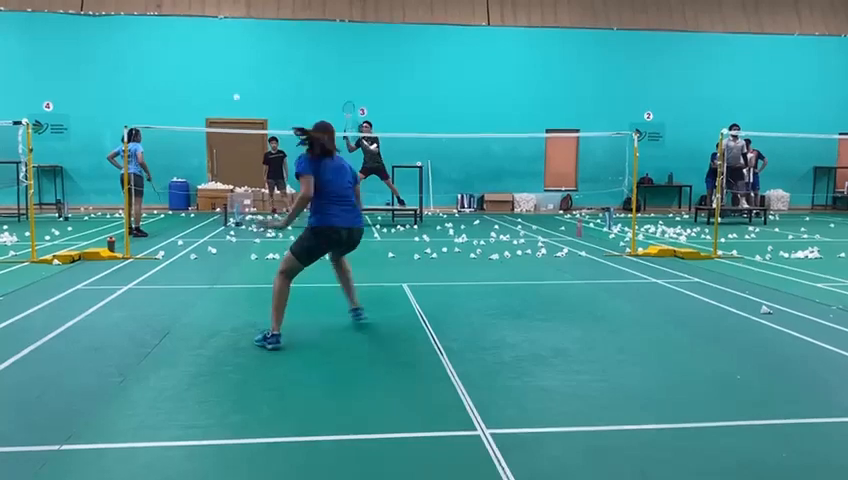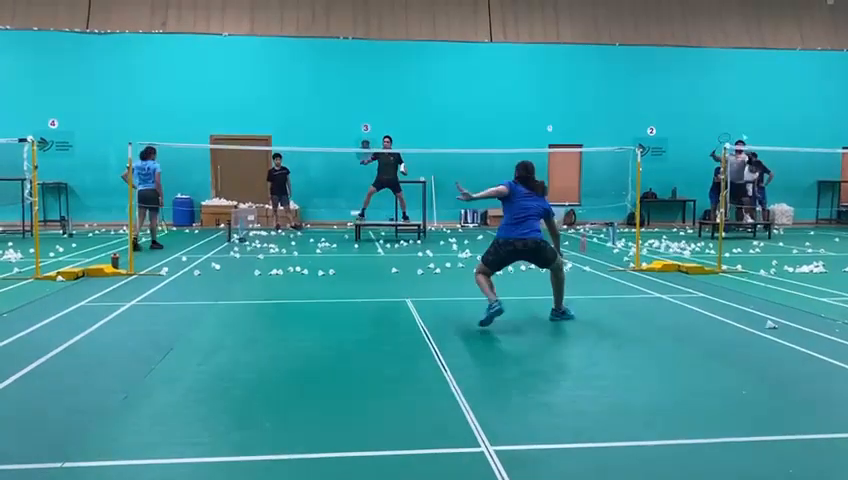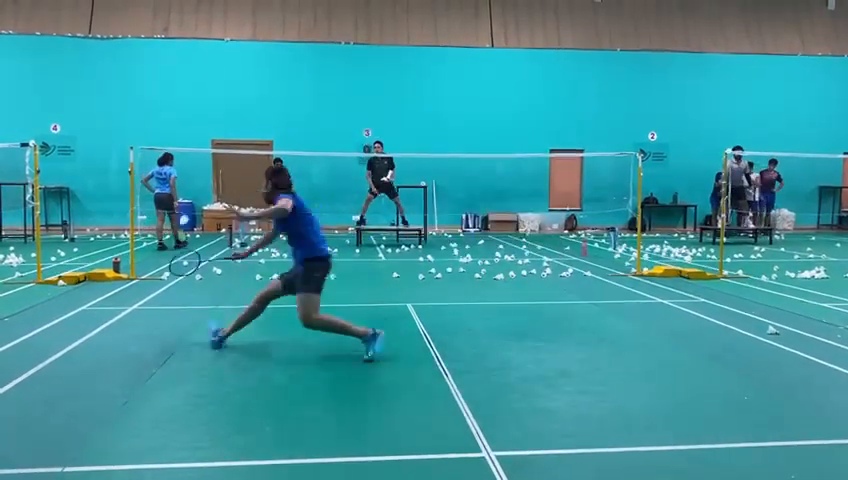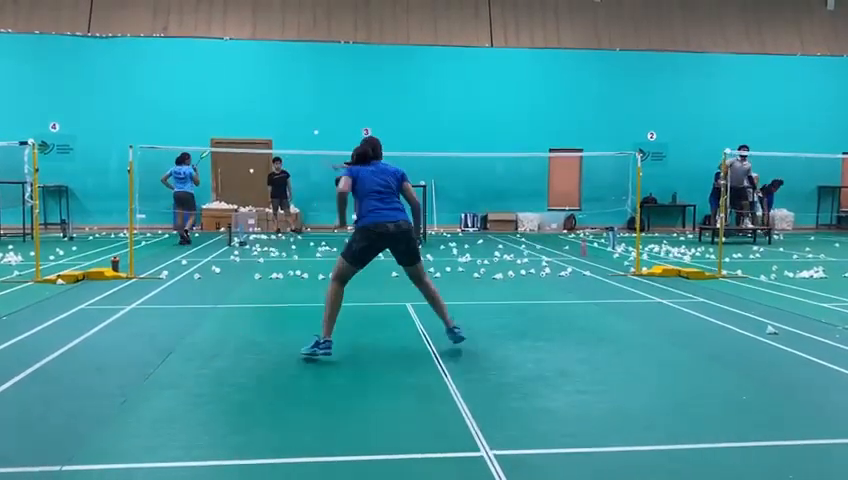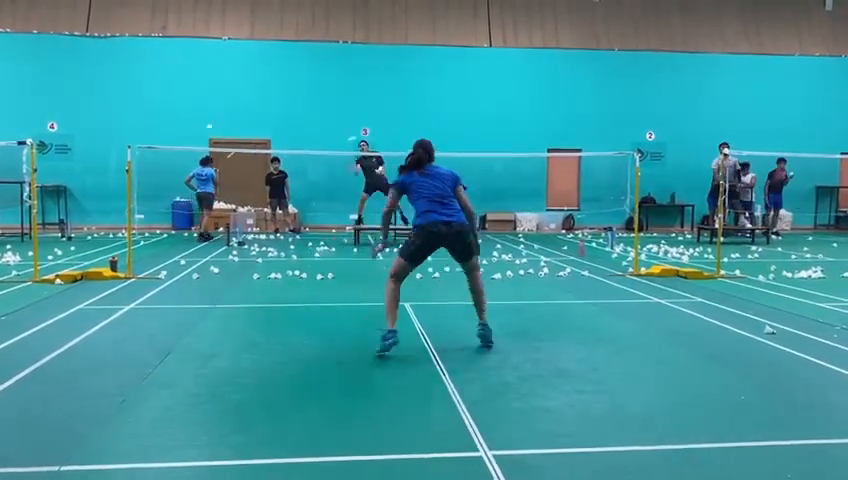
dt=1s
person 1, frame 1
left shoulder: (307, 160)
right shoulder: (345, 164)
left elbow: (307, 195)
left wrist: (285, 222)
left hip: (325, 229)
right hip: (355, 229)
left knee: (284, 275)
right knee: (337, 258)
left ankle: (274, 334)
right ankle: (356, 308)
person 1, frame 2
left shoulder: (510, 187)
right shoulder: (543, 200)
left elbow: (497, 191)
right elbow: (554, 231)
left wrist: (473, 197)
right wrist: (558, 251)
left hip: (506, 243)
right hip: (535, 244)
left knee: (481, 273)
right knee: (558, 266)
left ankle: (493, 303)
right ankle: (558, 310)
person 1, frame 3
left shoulder: (284, 197)
right shoulder: (280, 205)
left elbow: (284, 208)
right elbow: (272, 235)
left wrist: (251, 215)
right wrist: (248, 252)
left hip: (313, 261)
right hip: (306, 262)
left knee: (308, 318)
right knee: (264, 297)
left ankle: (369, 335)
right ankle: (226, 333)
person 1, frame 4
left shoulder: (352, 171)
right shoulder: (395, 170)
left elbow: (342, 191)
right elbow: (415, 203)
left wrist: (342, 220)
right wrist: (416, 232)
left hip: (371, 229)
right hip: (401, 227)
left knee: (337, 280)
right knee: (421, 281)
left ankle: (324, 341)
right ankle: (451, 327)
person 1, frame 5
left shoulder: (404, 177)
right shoulder: (450, 174)
left elbow: (388, 210)
right elbow: (467, 208)
left wrist: (384, 239)
right wrist: (475, 236)
left hip: (426, 229)
right hip: (457, 228)
left knee: (394, 278)
right knee: (474, 275)
left ankle: (390, 332)
right ankle: (483, 325)
